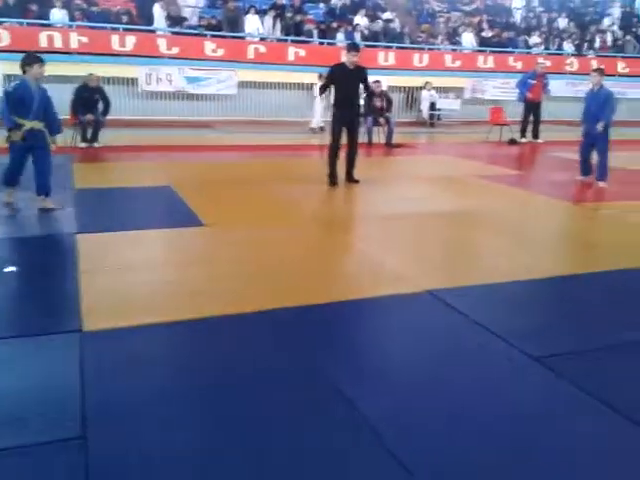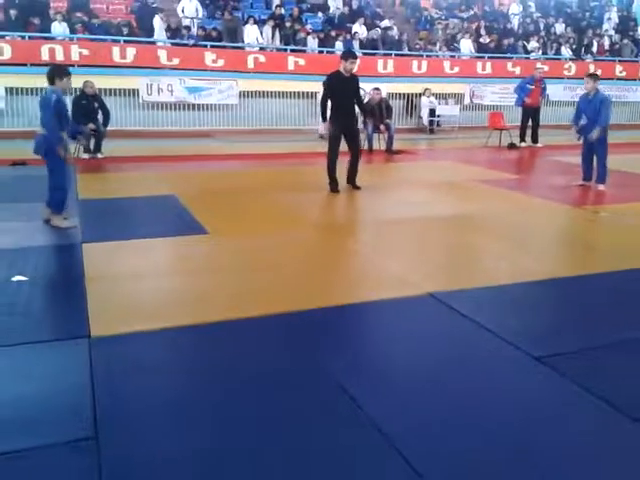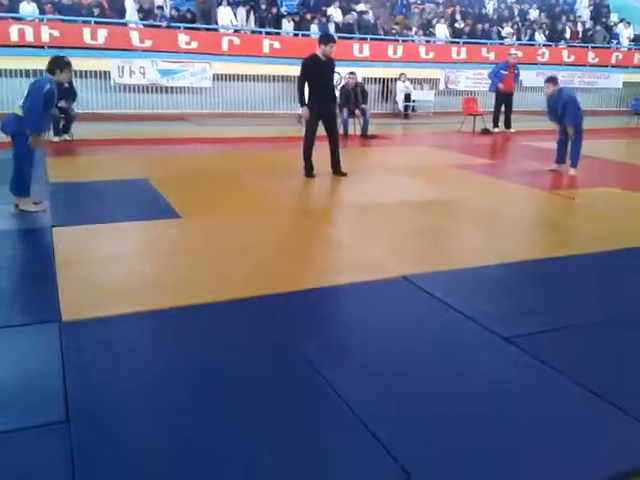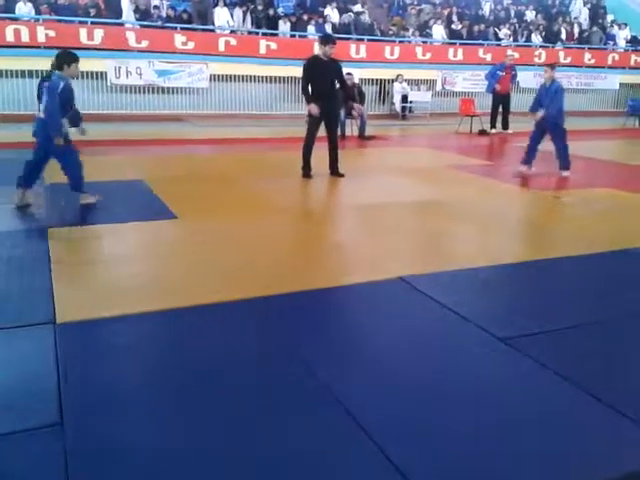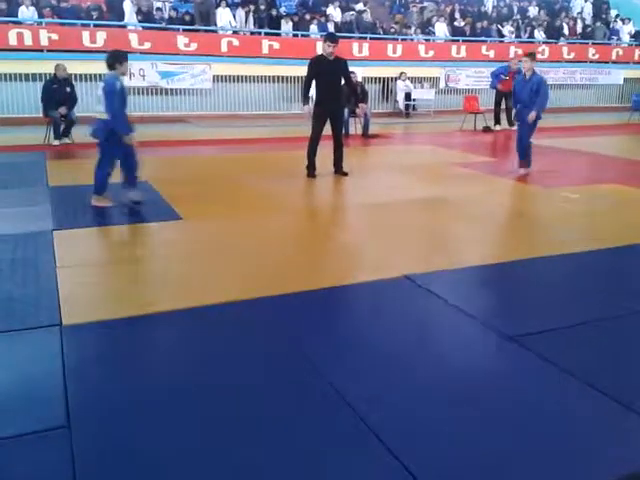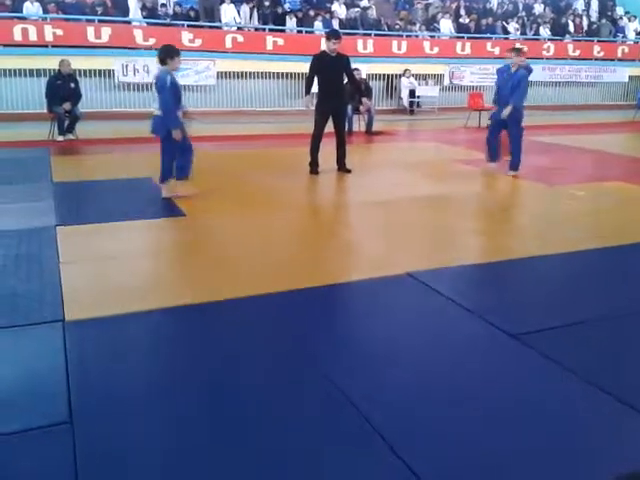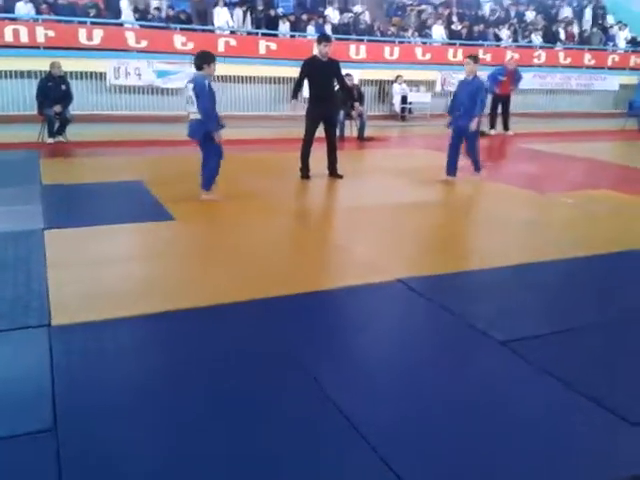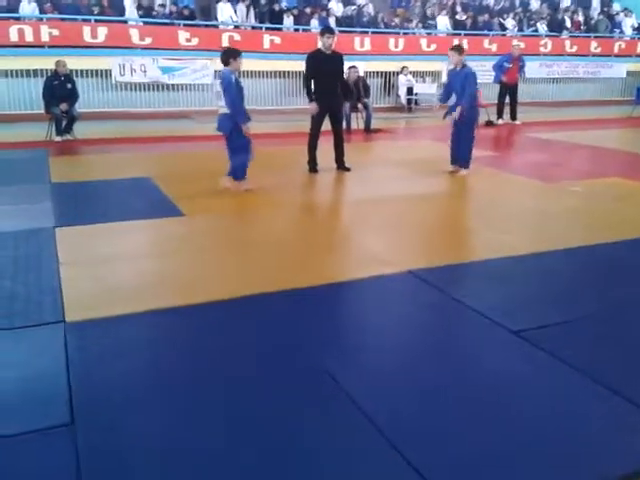
dt=0.4s
person 1, frame 1
left shoulder: (42, 92)
right shoulder: (16, 88)
left elbow: (49, 113)
right elbow: (6, 110)
left wrist: (53, 133)
right wrist: (13, 129)
left hip: (38, 134)
right hip: (21, 133)
left knee: (44, 167)
right knee: (16, 165)
left ankle: (44, 200)
right ankle: (9, 192)
person 1, frame 2
left shoulder: (57, 98)
right shoulder: (52, 98)
left elbow: (65, 123)
right elbow: (50, 124)
right wrist: (59, 145)
left hip: (55, 144)
right hip: (51, 144)
left knee: (57, 178)
right knee: (60, 180)
left ankle: (50, 212)
right ankle: (56, 217)
person 1, frame 3
left shoulder: (50, 86)
right shoulder: (43, 85)
left elbow: (43, 112)
right elbow: (32, 110)
left wrist: (38, 132)
right wrist: (34, 133)
left hip: (23, 126)
right hip: (20, 126)
left knee: (24, 162)
right knee: (24, 163)
left ankle: (21, 198)
right ankle: (23, 201)
person 1, frame 4
left shoulder: (62, 83)
right shoulder: (57, 84)
left elbow: (68, 108)
right elbow: (52, 111)
left wrist: (77, 123)
right wrist: (57, 134)
left hip: (48, 128)
right hip: (51, 129)
left knee: (37, 161)
right knee: (71, 161)
left ankle: (21, 194)
right ankle: (81, 195)
person 1, frame 5
left shoulder: (110, 81)
right shoulder: (114, 83)
right elbow: (116, 111)
right wrist: (126, 132)
left hip: (110, 126)
right hip: (110, 128)
left knee: (129, 158)
right knee: (106, 162)
left ankle: (131, 189)
right ankle: (98, 196)
person 1, frame 6
left shoulder: (164, 76)
right shoulder: (166, 78)
right elbow: (167, 106)
left wrist: (179, 119)
right wrist: (175, 127)
left hip: (166, 122)
right hip: (168, 123)
left knee: (169, 155)
right knee: (185, 151)
left ankle: (166, 187)
right ankle: (180, 183)
person 1, frame 7
left shoulder: (192, 81)
right shoulder: (203, 82)
right elbow: (207, 109)
right wrist: (216, 129)
left hip: (196, 124)
right hip: (204, 126)
left knee: (213, 155)
right knee: (213, 157)
left ankle: (206, 185)
right ankle: (206, 190)
person 1, frame 8
left shoulder: (223, 76)
right shoulder: (230, 77)
right elbow: (235, 103)
right wrist: (243, 122)
left hip: (227, 119)
right hip: (232, 120)
left knee: (237, 150)
right knee: (244, 149)
left ankle: (238, 180)
right ankle: (232, 178)
person 2, frame 1
left shoulder: (361, 71)
right shoulder: (336, 69)
left elbow: (367, 88)
right elbow: (325, 85)
right wrist: (320, 93)
left hip: (354, 112)
right hip: (339, 111)
left knee: (353, 144)
right knee: (335, 143)
left ankle: (349, 174)
right ankle: (332, 175)
person 2, frame 2
left shoulder: (354, 79)
right shoulder: (332, 78)
right elbow: (324, 100)
left wrist: (366, 115)
right wrist: (325, 121)
left hip: (352, 121)
right hip: (336, 122)
left knee: (356, 151)
right knee: (333, 153)
left ankle: (351, 180)
right ankle: (333, 183)
person 2, frame 3
left shoulder: (331, 62)
right shoulder: (309, 62)
right elbow: (301, 84)
left wrist: (334, 102)
right wrist: (303, 106)
left hip: (329, 106)
right hip: (314, 106)
left knee: (334, 137)
right knee: (310, 138)
left ankle: (336, 167)
right ankle: (308, 168)
person 2, frame 4
left shoulder: (335, 64)
right shoulder: (311, 63)
left elbow: (343, 84)
right elbow: (304, 85)
left wrist: (353, 102)
right wrist: (310, 103)
left hip: (332, 106)
right hip: (316, 106)
left knee: (333, 138)
right knee: (310, 138)
left ankle: (334, 168)
right ankle: (306, 169)
person 2, frame 5
left shoulder: (342, 62)
right shoulder: (315, 62)
left elbow: (349, 83)
right elbow: (308, 83)
right wrist: (306, 103)
left hip: (337, 106)
right hip: (320, 106)
left knee: (338, 137)
right knee: (315, 137)
left ankle: (338, 167)
right ankle: (311, 168)
person 2, frame 6
left shoulder: (344, 59)
right shoulder: (318, 58)
left elbow: (352, 79)
right elbow: (310, 77)
left wrist: (362, 96)
right wrist: (307, 94)
left hip: (340, 102)
right hip: (323, 102)
left knee: (341, 134)
right knee: (317, 134)
left ankle: (341, 164)
right ankle: (313, 165)
person 2, frame 7
left shoulder: (334, 64)
right shoulder: (309, 63)
left elbow: (342, 83)
right elbow: (300, 81)
left wrist: (353, 100)
right wrist: (294, 97)
left hip: (331, 107)
right hip: (314, 107)
left knee: (332, 139)
right knee: (308, 139)
left ankle: (333, 169)
right ankle: (304, 170)
person 2, frame 8
left shoulder: (338, 57)
right shoulder: (313, 56)
left elbow: (341, 79)
right elbow: (308, 80)
left wrist: (343, 98)
right wrist: (311, 100)
left hip: (336, 100)
right hip: (320, 101)
left knee: (338, 132)
right knee: (314, 133)
left ankle: (340, 162)
right ankle: (312, 164)
person 3, frame 1
left shoulder: (607, 93)
right shoulder: (589, 93)
left elbow: (610, 110)
left wrist: (602, 123)
right wrist: (585, 124)
left hip: (601, 129)
right hip: (589, 128)
left knee: (602, 154)
right knee: (584, 151)
left ankle: (601, 179)
right ankle: (585, 174)
person 3, frame 2
left shoulder: (603, 98)
right shoulder: (583, 98)
left elbow: (604, 116)
right elbow: (578, 113)
left wrist: (597, 130)
right wrist: (575, 126)
left hip: (599, 132)
right hip: (588, 131)
left knee: (601, 157)
right knee: (586, 156)
left ankle: (600, 182)
right ankle: (586, 179)
person 3, frame 3
left shoulder: (567, 96)
right shoulder: (550, 97)
left elbow: (571, 114)
right elbow: (551, 113)
left wrist: (570, 128)
right wrist: (558, 124)
left hip: (575, 121)
right hip: (563, 120)
left knee: (575, 142)
right knee: (561, 141)
left ankle: (573, 167)
right ankle: (559, 164)
person 3, frame 4
left shoulder: (558, 87)
right shoulder: (542, 87)
left elbow: (556, 104)
right elbow: (537, 101)
left wrist: (543, 113)
right wrist: (532, 112)
left hip: (555, 120)
right hip: (542, 118)
left knee: (560, 144)
right knee: (533, 141)
left ankle: (565, 168)
right ankle: (526, 165)
person 3, frame 5
left shoulder: (539, 80)
right shoulder: (519, 79)
left elbow: (543, 97)
left wrist: (535, 111)
right wrist: (515, 109)
left hip: (532, 113)
right hip: (521, 112)
left knee: (524, 139)
right knee: (520, 140)
left ankle: (524, 165)
right ankle: (525, 166)
person 3, frame 6
left shoulder: (523, 75)
right shoulder: (505, 72)
left elbow: (520, 94)
left wrist: (510, 107)
right wrist: (496, 105)
left hip: (514, 112)
right hip: (501, 109)
left knee: (515, 140)
right knee: (491, 135)
left ankle: (514, 168)
right ankle: (493, 160)
person 3, frame 7
left shoulder: (479, 84)
right shoulder: (461, 83)
left elbow: (481, 103)
right elbow: (455, 100)
left wrist: (476, 119)
right wrist: (450, 115)
left hip: (472, 120)
right hip: (459, 119)
left knee: (471, 148)
right knee: (453, 146)
left ankle: (477, 170)
right ankle: (451, 173)
person 3, frame 8
left shoulder: (469, 73)
right shoulder: (452, 73)
left elbow: (469, 93)
right elbow: (447, 89)
left wrist: (459, 109)
right wrist: (441, 103)
left hip: (468, 110)
right hip: (457, 108)
left knee: (466, 138)
right knee: (456, 138)
left ankle: (464, 166)
right ankle: (456, 164)
